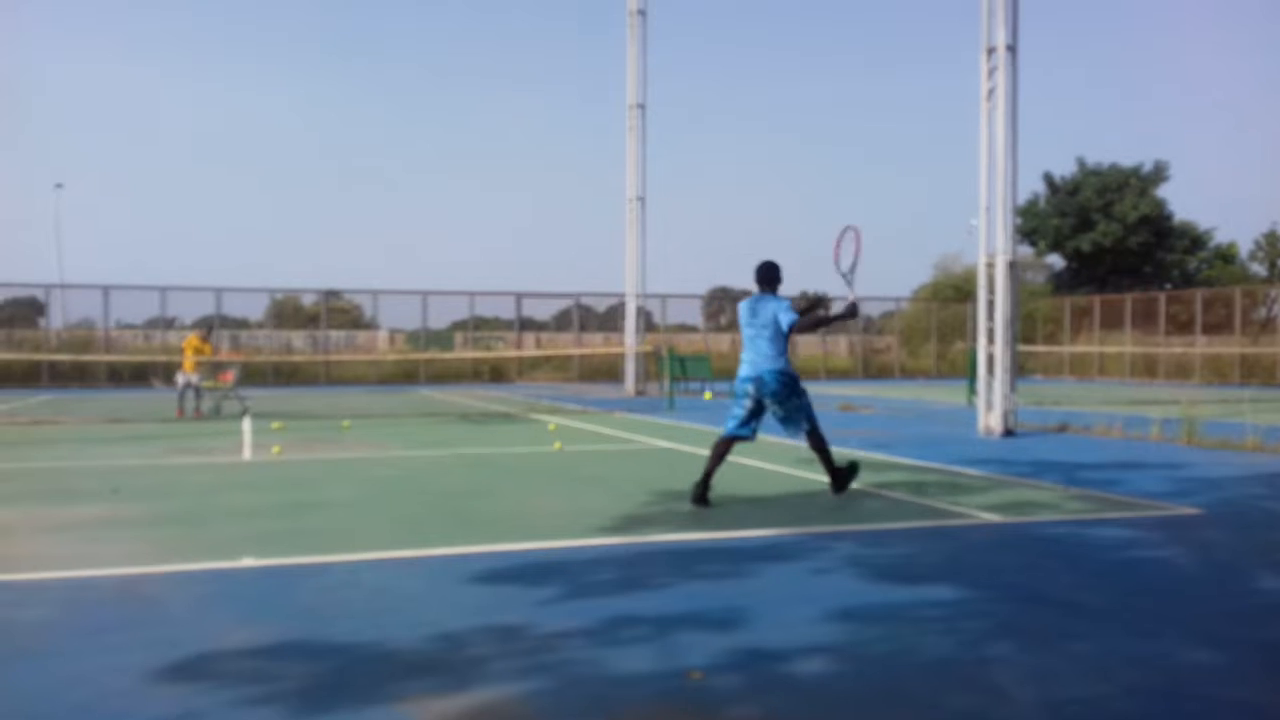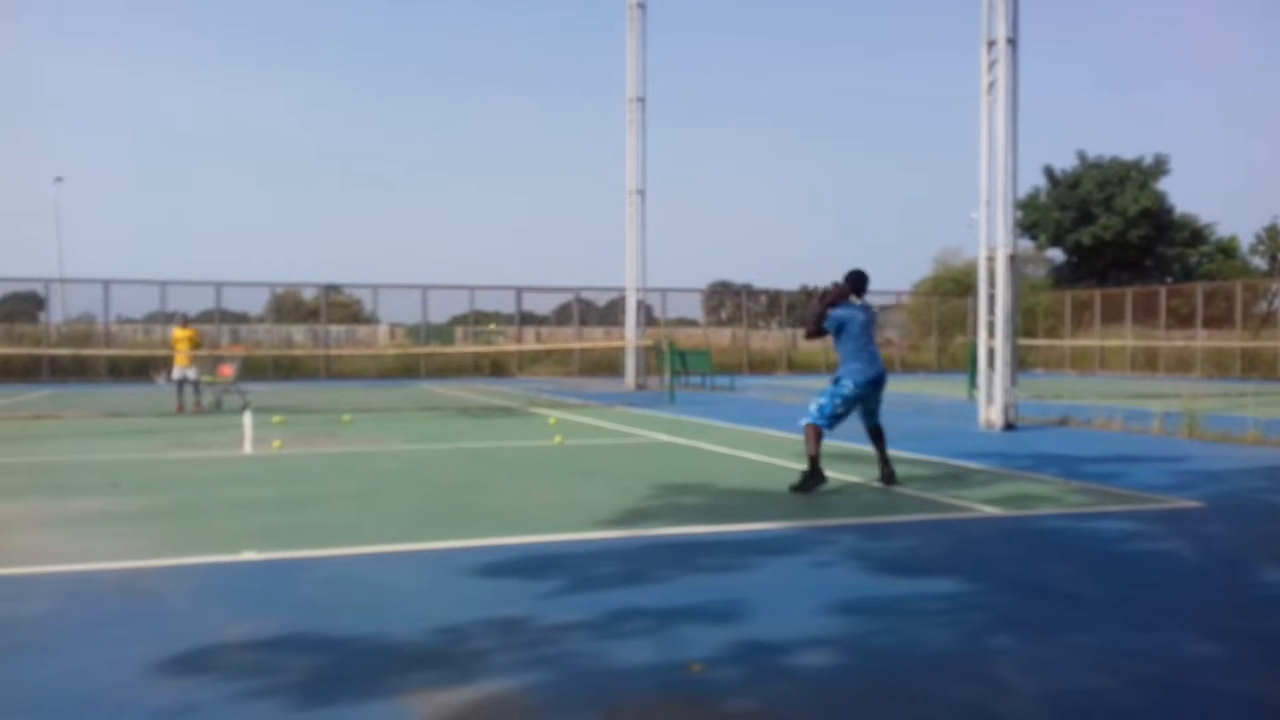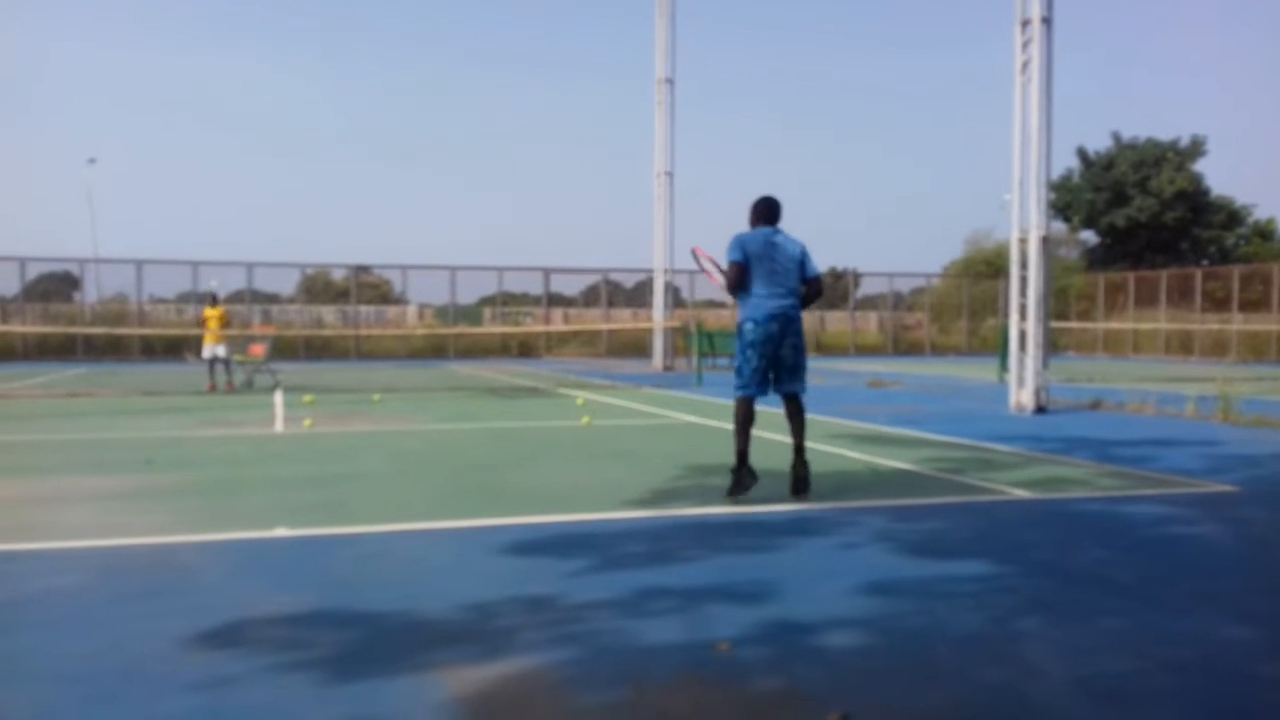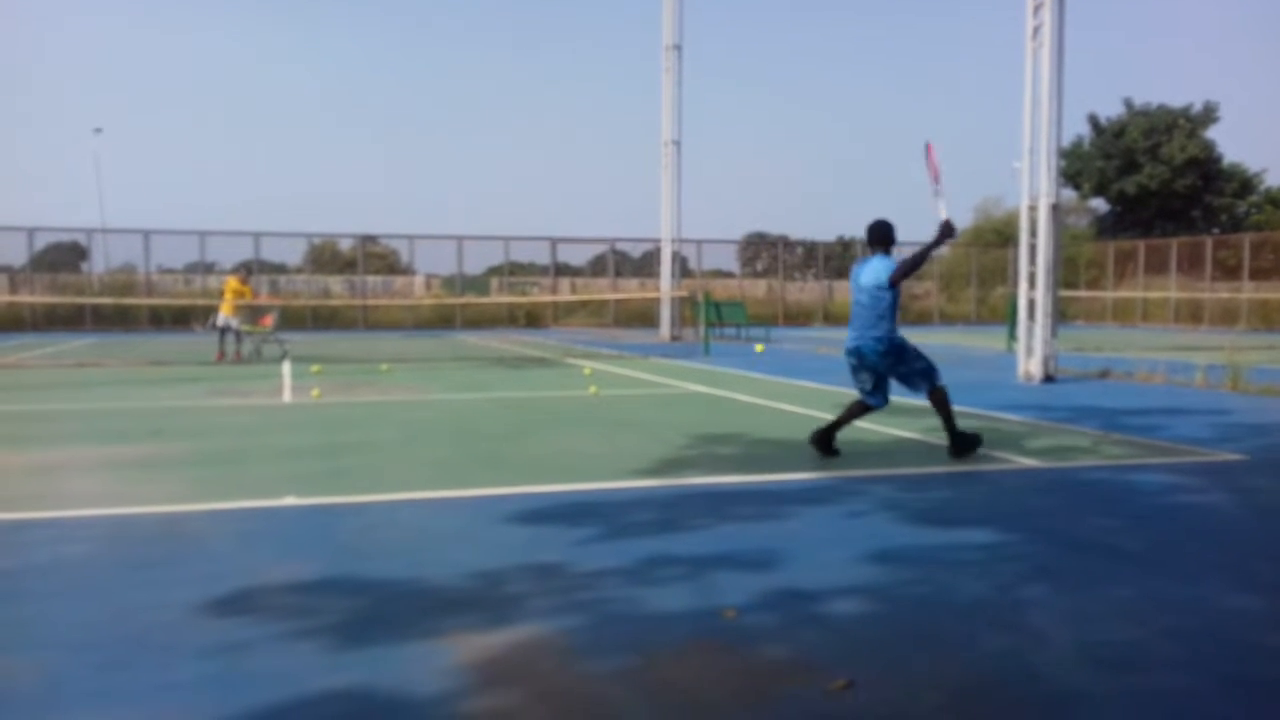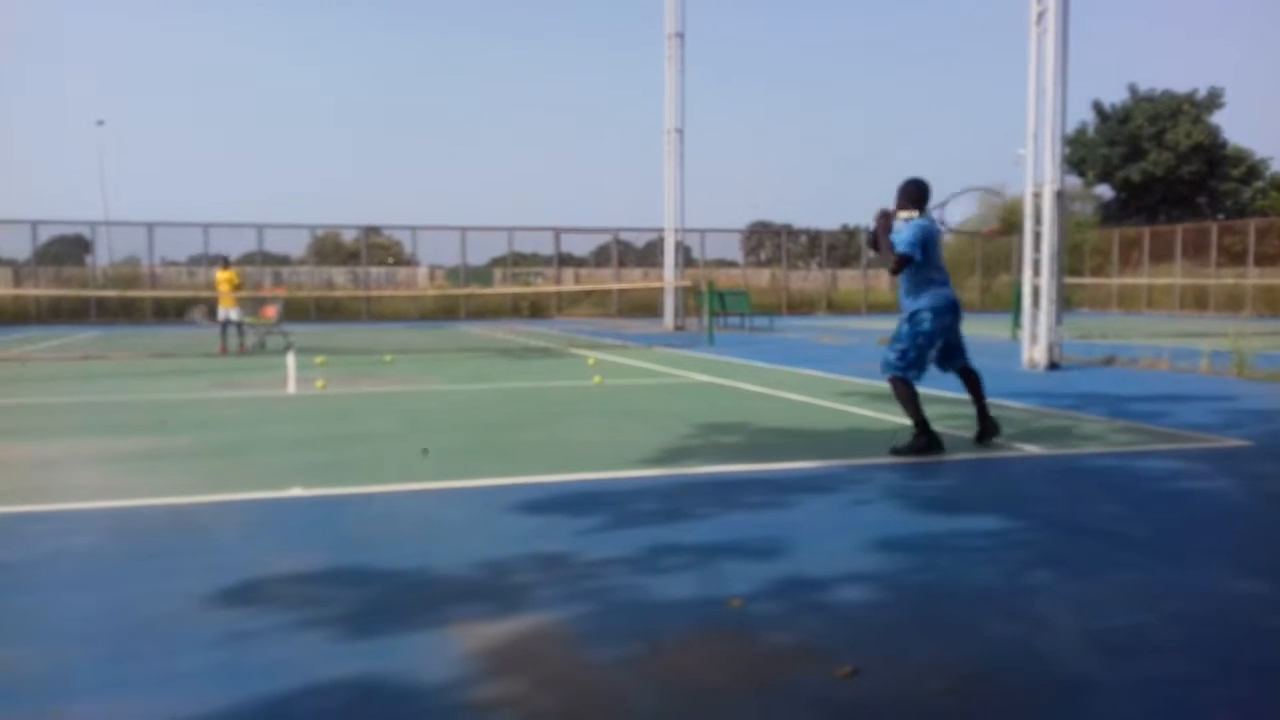
dt=1s
person 1, frame 1
left shoulder: (743, 306)
right shoulder: (780, 304)
right elbow: (800, 326)
left wrist: (809, 308)
right wrist: (841, 315)
left hip: (747, 377)
right hip: (777, 377)
left knee: (731, 433)
right knee: (809, 427)
left ankle: (703, 483)
right ankle: (837, 476)
person 1, frame 2
left shoulder: (843, 312)
right shoulder: (867, 311)
left elbow: (811, 333)
right elbow: (831, 321)
left wrist: (823, 306)
right wrist: (828, 305)
left hip: (853, 380)
right hip: (876, 377)
left knee: (812, 421)
right knee: (871, 421)
left ankle: (814, 471)
right ankle: (886, 468)
person 1, frame 3
left shoulder: (742, 241)
right shoulder: (796, 247)
left elbow: (734, 280)
right elbow: (816, 288)
left wrist: (733, 289)
left hip: (756, 322)
right hip: (789, 323)
left knee: (745, 395)
right knee: (792, 395)
left ankle: (743, 466)
right ankle: (798, 461)
person 1, frame 4
left shoulder: (858, 268)
right shoulder: (886, 265)
right elbow: (898, 274)
left wrist: (933, 245)
right wrist: (936, 242)
left hip: (856, 348)
right hip: (882, 345)
left knee: (872, 399)
right knee: (931, 381)
left ankle: (827, 432)
right ankle: (955, 437)
person 1, frame 5
left shoulder: (916, 229)
right shoulder: (908, 226)
left elbow: (894, 267)
right elbow: (876, 245)
left wrist: (883, 232)
right wrist: (883, 234)
left hip: (925, 312)
right hip: (945, 306)
left knee: (895, 372)
right knee: (960, 366)
left ankle: (924, 435)
right ankle: (986, 422)
